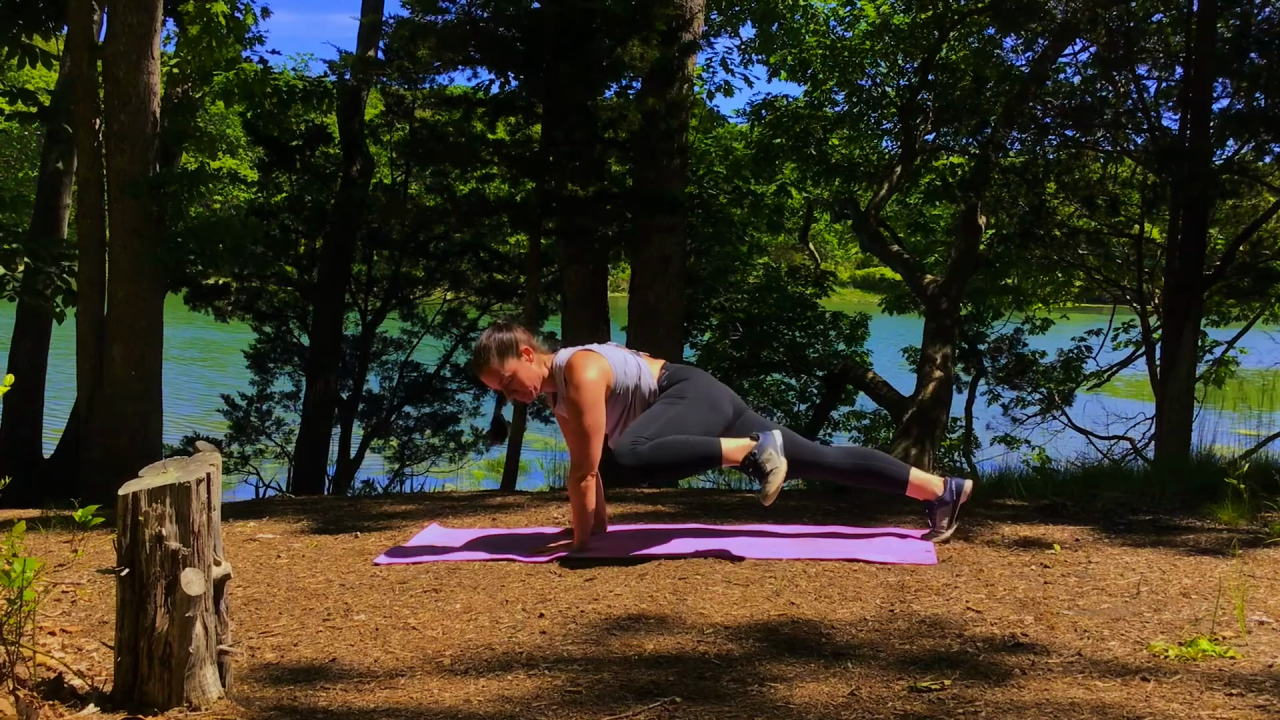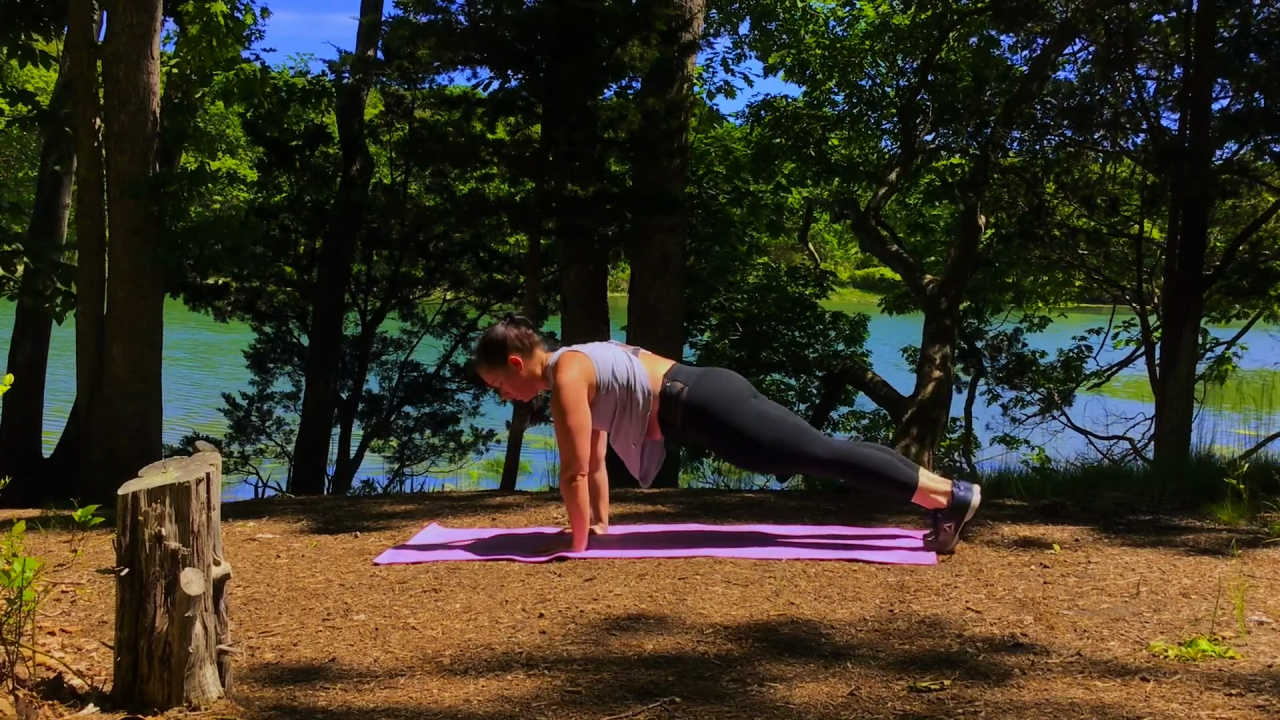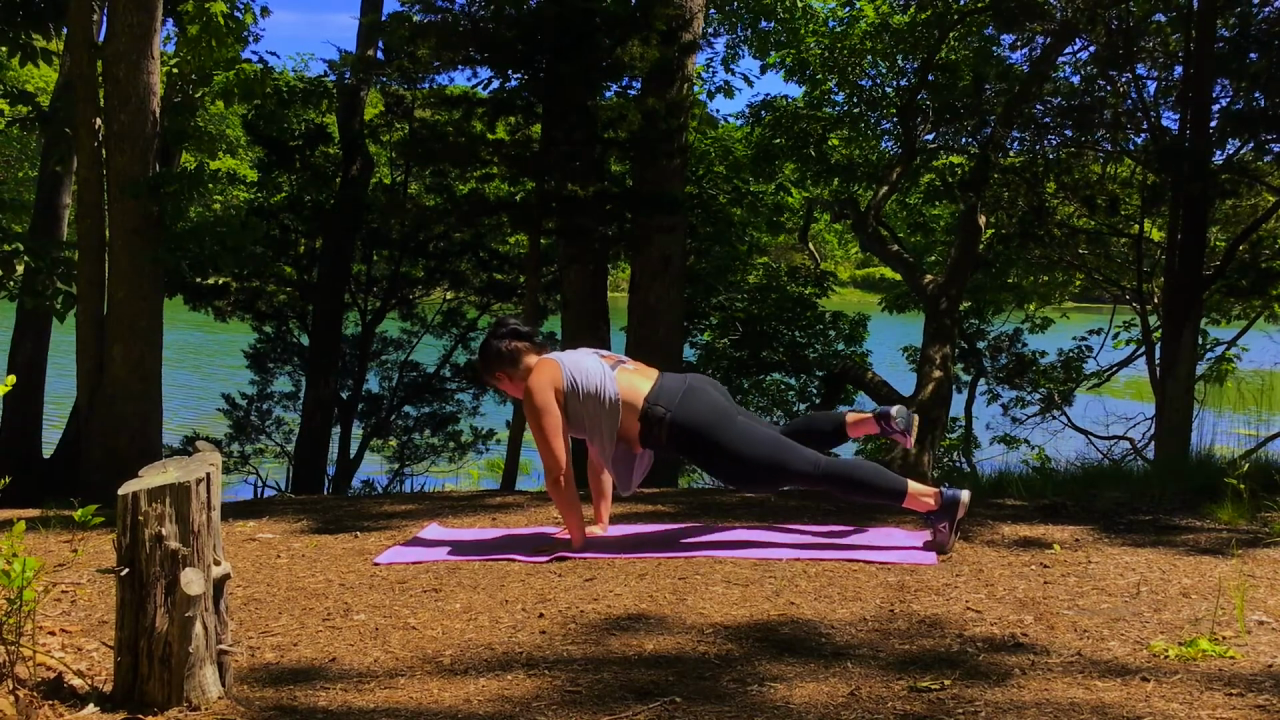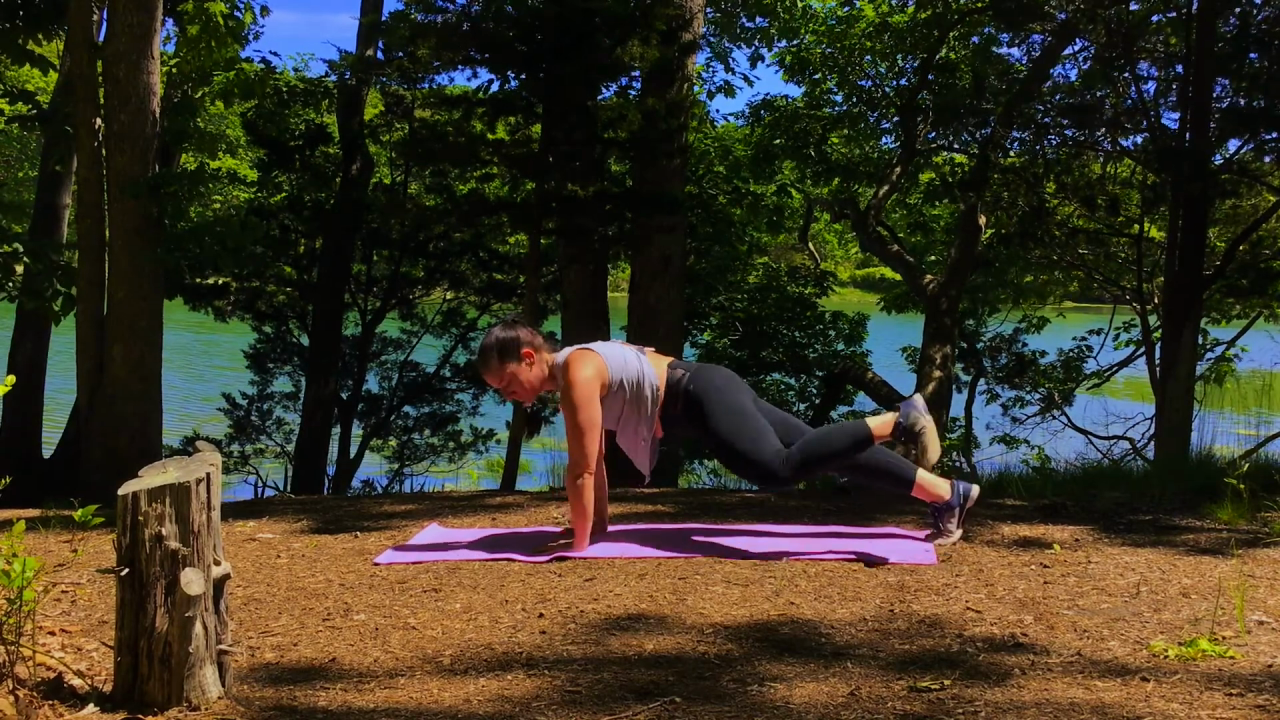
dt=1s
person 1, frame 1
left shoulder: (581, 374)
right shoulder: (555, 390)
left elbow: (585, 470)
right elbow: (585, 462)
left wrist: (581, 540)
right wrist: (598, 521)
left hip: (695, 395)
right hip: (702, 404)
left knee: (629, 456)
right knee: (819, 460)
left ankle: (751, 449)
right ankle: (941, 489)
person 1, frame 2
left shoulder: (565, 376)
right shoulder: (576, 362)
left elbow: (575, 472)
right elbow: (595, 460)
left wrist: (578, 544)
right wrist: (601, 521)
left hip: (708, 408)
right hip: (715, 389)
left knee: (825, 457)
right knee: (827, 451)
left ankle: (949, 501)
right ankle: (951, 487)
person 1, frame 3
left shoulder: (537, 384)
right shoulder: (575, 360)
left elbow: (557, 474)
right elbow: (599, 453)
left wrist: (578, 539)
right wrist: (601, 523)
left hip: (687, 422)
right hip: (693, 389)
left knee: (808, 468)
right knee: (794, 441)
left ankle: (939, 500)
right ankle: (881, 420)
person 1, frame 4
left shoulder: (575, 373)
right shoulder: (574, 367)
left elbow: (581, 469)
right elbow: (595, 460)
left wrist: (580, 541)
right wrist: (599, 521)
left hip: (705, 395)
right hip: (707, 395)
left knee: (779, 469)
right knee: (810, 453)
left ankle: (897, 420)
right ankle: (946, 496)
